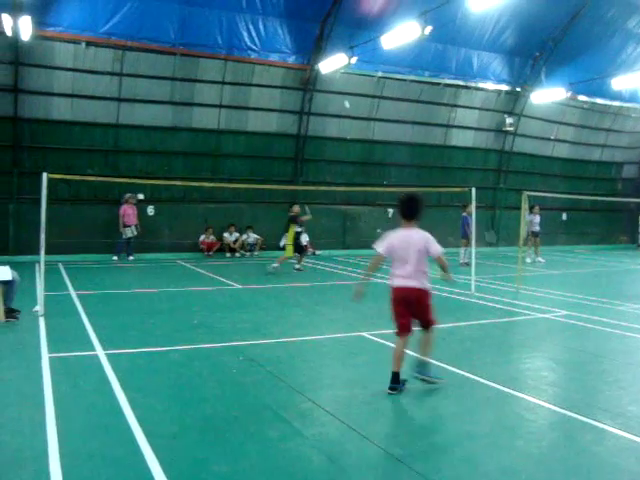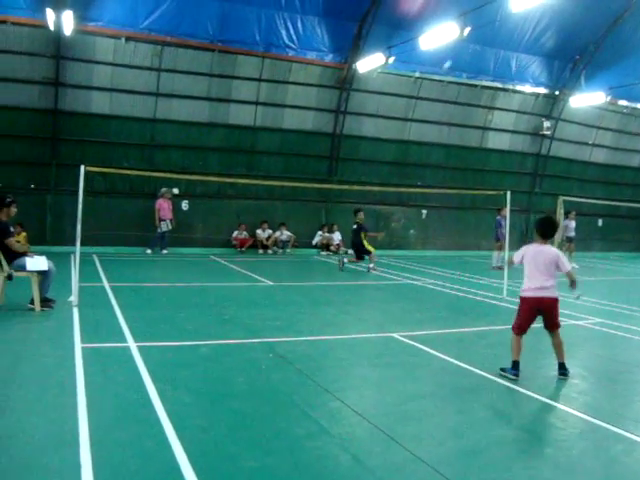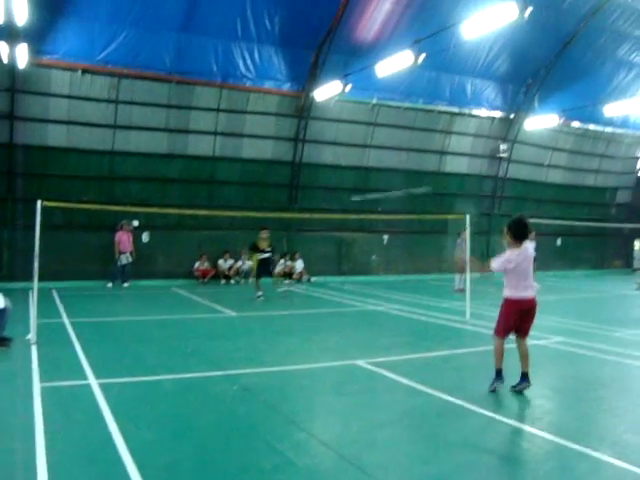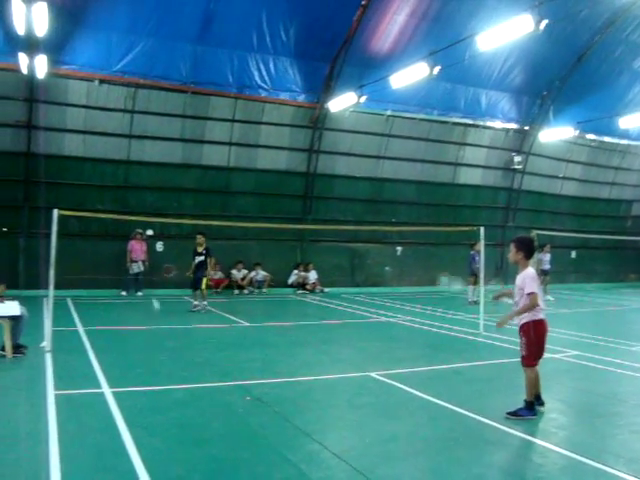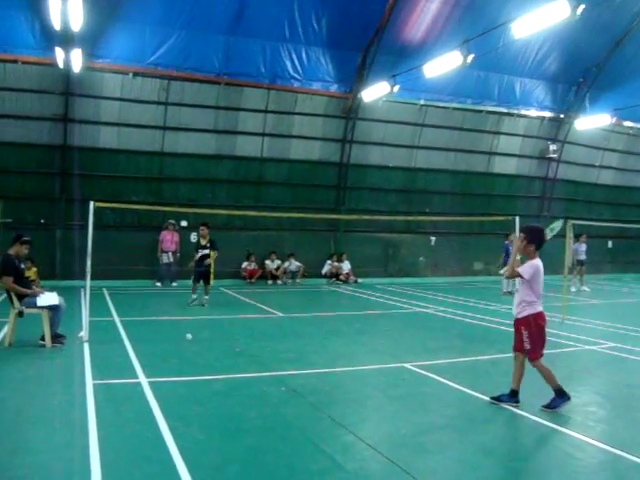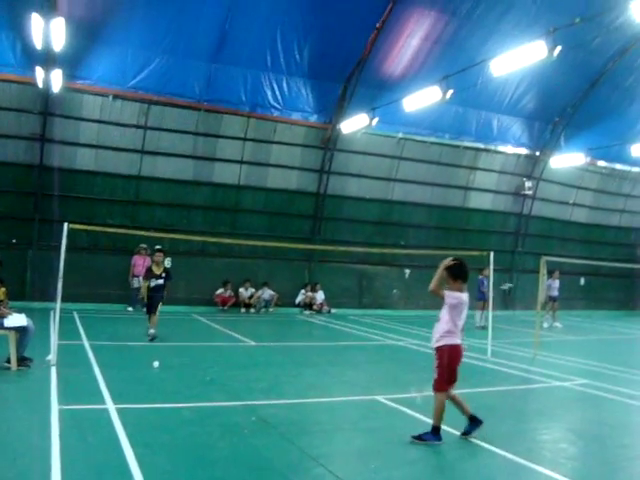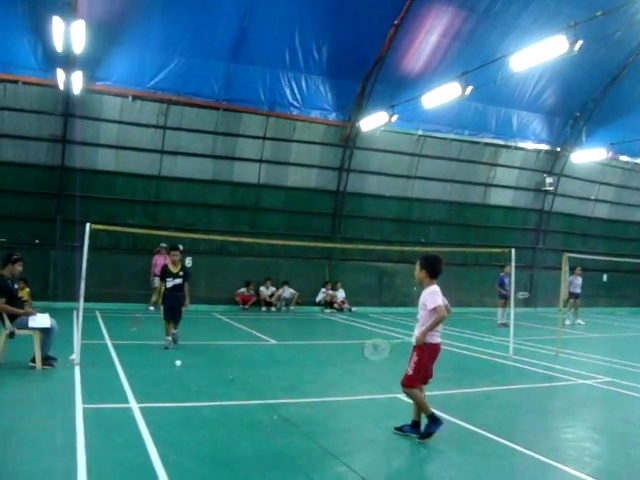
dt=0.7s
person 1, frame 1
left shoulder: (390, 237)
right shoulder: (425, 237)
left elbow: (375, 262)
right elbow: (442, 261)
left wrist: (362, 283)
right wrist: (447, 274)
left hip: (398, 290)
right hip: (419, 290)
left knee: (402, 336)
right knee: (428, 328)
left ankle: (395, 381)
right ankle: (422, 365)
person 1, frame 2
left shoulder: (526, 249)
right shoulder: (556, 253)
left elbow: (511, 261)
right elbow: (571, 277)
right wrist: (574, 285)
left hip: (529, 298)
right hip: (550, 299)
left knee: (517, 333)
right knee: (554, 332)
left ankle: (514, 368)
right ankle: (562, 368)
person 1, frame 3
left shoulder: (508, 257)
right shoulder: (528, 249)
left elbow: (487, 268)
left hip: (514, 301)
right hip: (530, 300)
left knee: (499, 336)
right knee: (521, 339)
left ankle: (498, 375)
right ankle: (525, 378)
person 1, frame 4
left shoulder: (529, 275)
right shoulder: (523, 274)
left elbow: (533, 302)
left wrist: (509, 316)
right wrist: (507, 293)
left hip: (532, 324)
right hip: (529, 323)
left knee: (528, 365)
right knee: (531, 364)
left ankle: (529, 407)
right ankle: (537, 398)
person 1, frame 5
left shoulder: (533, 265)
right shoulder: (530, 264)
left elbow: (509, 274)
right elbow: (514, 273)
left wrist: (515, 253)
right wrist: (516, 257)
left hip: (531, 317)
right hip: (524, 316)
left knee: (534, 360)
right knee: (519, 356)
left ankle: (560, 394)
right ankle: (513, 394)
person 1, frame 6
left shoulder: (459, 298)
right shoulder: (458, 298)
left elbow: (433, 289)
left wrist: (441, 267)
left hip: (447, 348)
right hip: (448, 347)
left knee: (440, 391)
right knee: (446, 390)
left ankle: (435, 433)
right ankle: (472, 419)
person 1, frame 7
left shoulder: (430, 292)
right shoulder: (434, 290)
left elbow: (442, 315)
right elbow: (448, 310)
left wrist: (424, 333)
left hip: (426, 345)
right hip: (428, 344)
left knee: (408, 385)
right knee: (418, 386)
left ankle: (432, 418)
right ankle: (416, 424)
